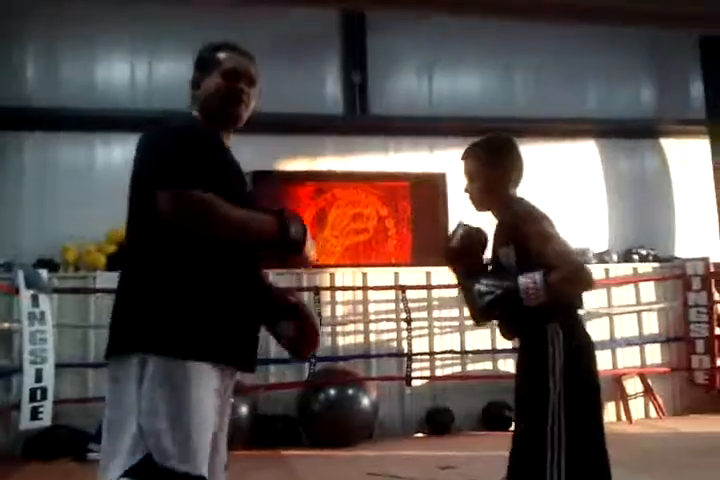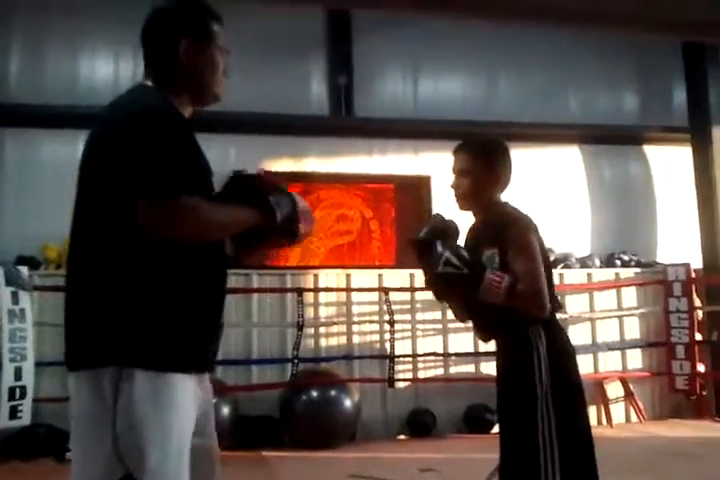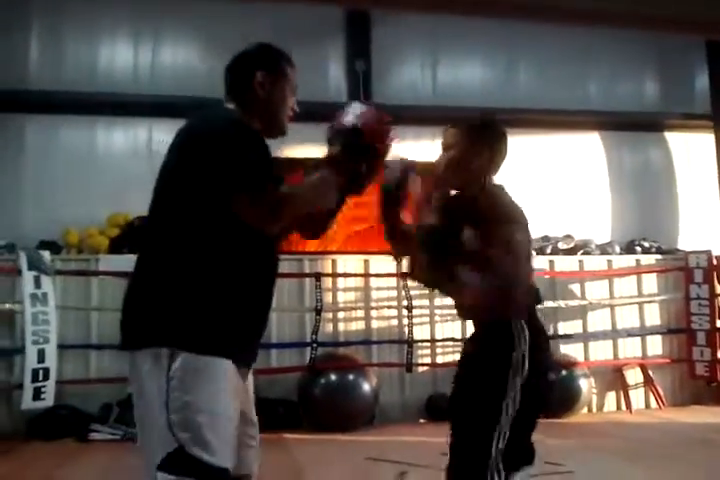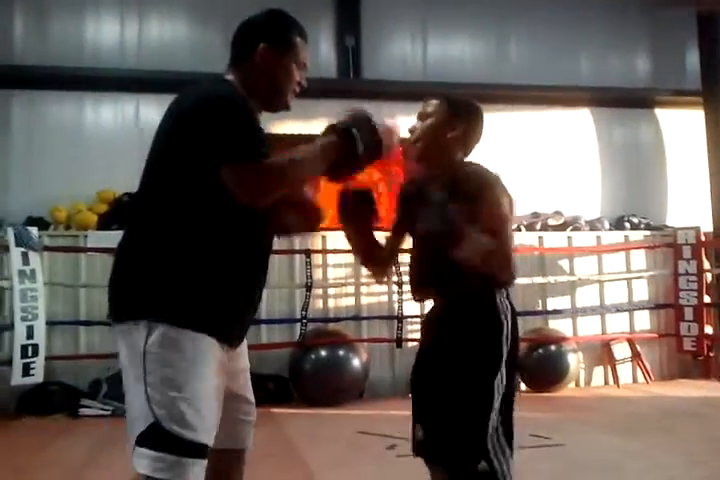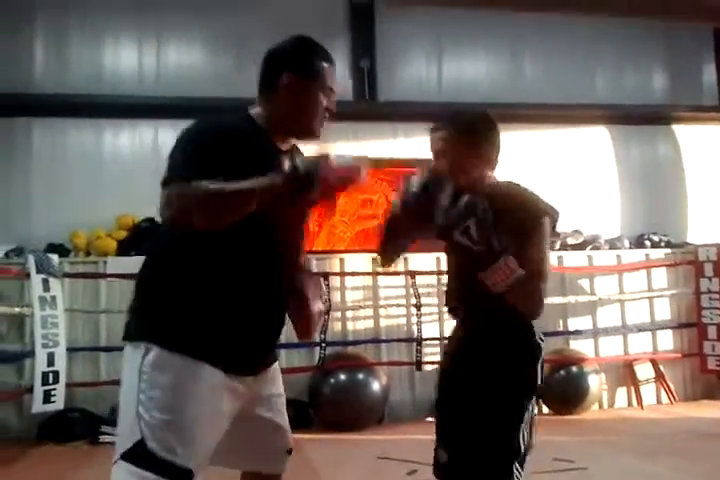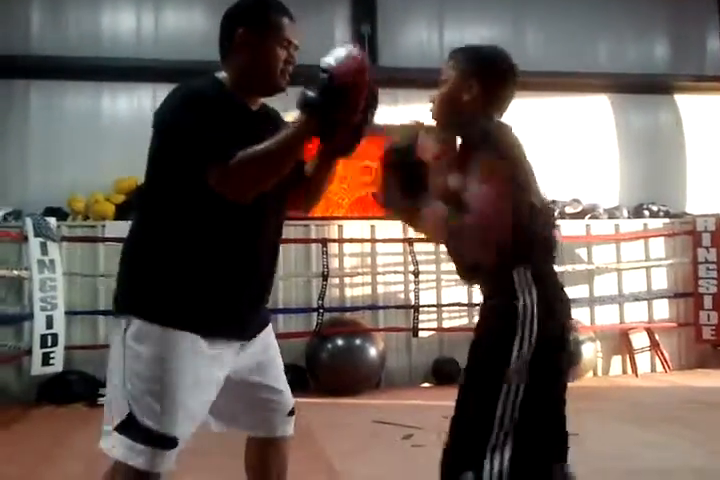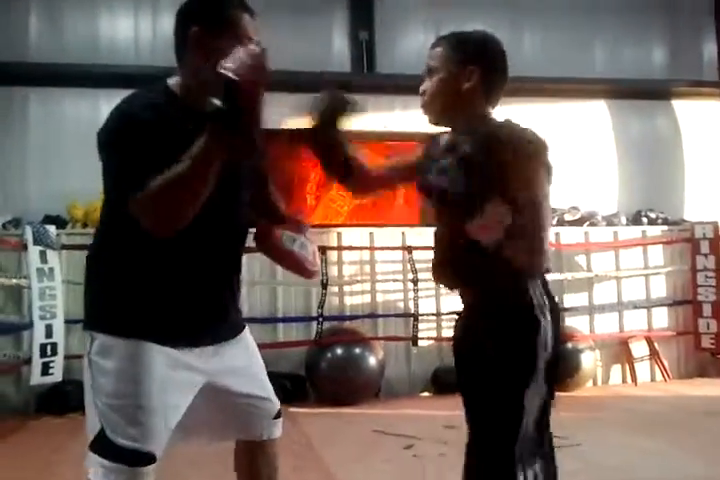
dt=0.7s
person 1, frame 1
left shoulder: (224, 162)
right shoulder: (174, 140)
right elbow: (182, 208)
left wrist: (274, 306)
right wrist: (282, 228)
left hip: (215, 345)
right hip: (166, 342)
person 1, frame 2
left shoulder: (160, 122)
right shoulder: (144, 118)
right elbow: (167, 218)
left wrist: (241, 214)
right wrist: (262, 213)
left hip: (171, 349)
right hip: (135, 351)
person 1, frame 3
left shoulder: (236, 143)
right shoulder: (225, 132)
right elbow: (270, 213)
left wrist: (341, 185)
right wrist: (338, 167)
left hip: (215, 337)
right hip: (184, 335)
person 1, frame 4
left shoulder: (236, 115)
right shoulder: (214, 105)
right elbow: (253, 185)
left wrist: (307, 191)
right wrist: (338, 144)
left hip: (216, 312)
right hip: (169, 309)
left knee: (230, 441)
person 1, frame 5
left shoulder: (290, 161)
right shoulder: (215, 136)
right elbow: (180, 207)
left wrist: (303, 290)
right wrist: (284, 184)
left hip: (252, 350)
right hip: (180, 342)
person 1, frame 6
left shoulder: (267, 119)
right shoulder: (193, 105)
left elbow: (299, 197)
right elbow: (236, 184)
left wrist: (333, 147)
right wrist: (312, 115)
left hip: (243, 313)
right hip: (169, 312)
left knee: (274, 425)
person 1, frame 7
left shoulder: (241, 118)
right shoulder: (137, 119)
left elbow: (257, 194)
right elbow: (162, 216)
left wrist: (283, 227)
right wrist: (219, 129)
left hip: (220, 322)
right hip: (140, 327)
left knee: (261, 428)
person 2, frame 1
left shoulder: (527, 221)
right shoulder: (505, 229)
left elbow: (580, 276)
right elbow: (503, 313)
left wrist: (513, 290)
right wrist: (469, 272)
left hip: (556, 346)
right hip: (537, 348)
person 2, frame 2
left shoulder: (515, 226)
right shoulder: (476, 234)
left elbow: (538, 303)
right elbow: (465, 312)
left wrist: (478, 277)
right wrist: (442, 272)
left hip: (538, 350)
right hip: (513, 352)
person 2, frame 3
left shoulder: (502, 215)
right shoulder: (450, 205)
left elbow: (509, 298)
right elbow: (409, 247)
left wrist: (448, 271)
right wrist: (390, 207)
left hip: (512, 340)
right hip: (488, 338)
person 2, frame 4
left shoulder: (483, 185)
right shoulder: (416, 190)
left elbow: (502, 271)
right elbow: (380, 266)
left wrist: (453, 228)
right wrist: (356, 225)
left hip: (484, 320)
right hip: (444, 318)
right knee: (436, 446)
person 2, frame 5
left shoulder: (528, 210)
right shoulder: (445, 194)
left elbow: (532, 304)
right elbow: (388, 253)
left wrist: (487, 253)
right wrist: (404, 215)
left hip: (512, 349)
right hip: (466, 342)
person 2, frame 6
left shoulder: (490, 146)
right shoulder: (475, 147)
left elbow: (481, 244)
left wrist: (423, 203)
left hip: (521, 306)
right hip: (529, 304)
person 2, frame 7
left shoulder: (519, 147)
right shoulder: (447, 149)
left elbow: (529, 254)
right elbow: (364, 179)
left wrist: (474, 205)
right wrist: (328, 139)
left hip: (520, 315)
right hip: (483, 312)
